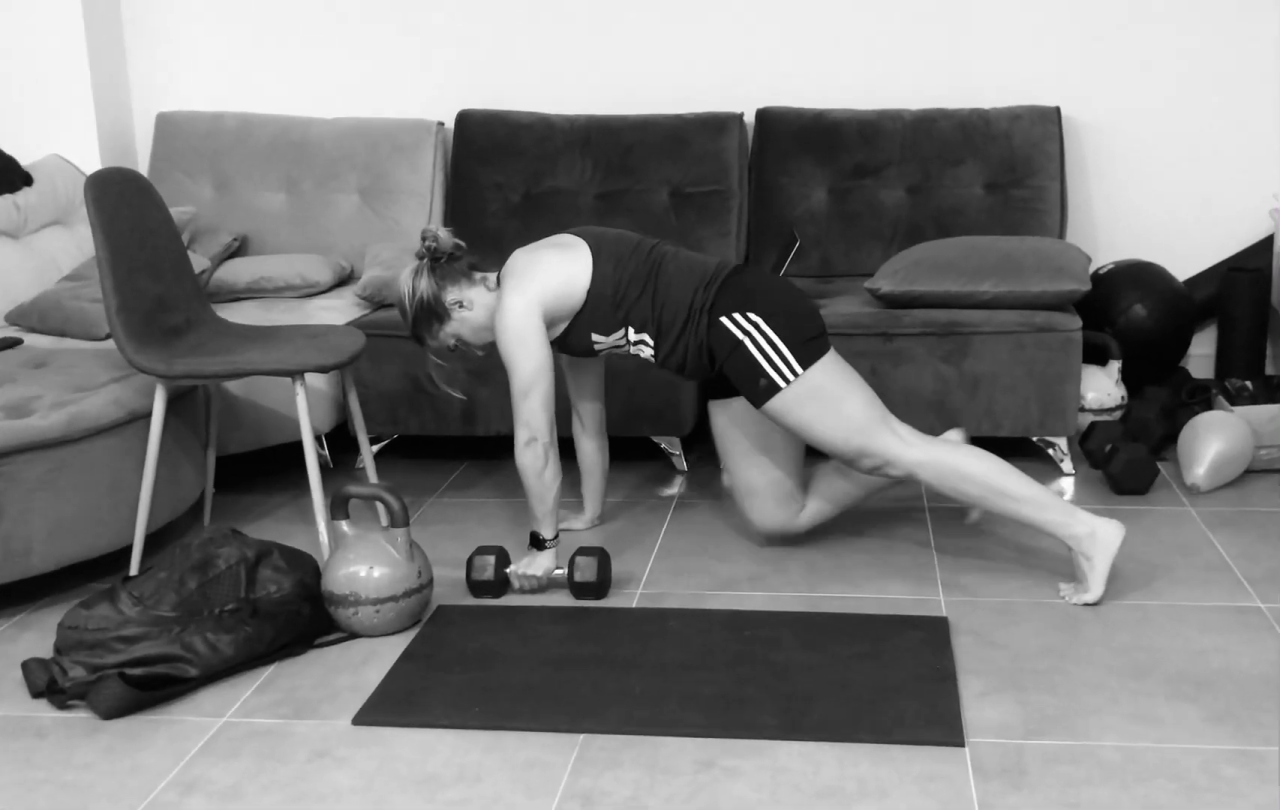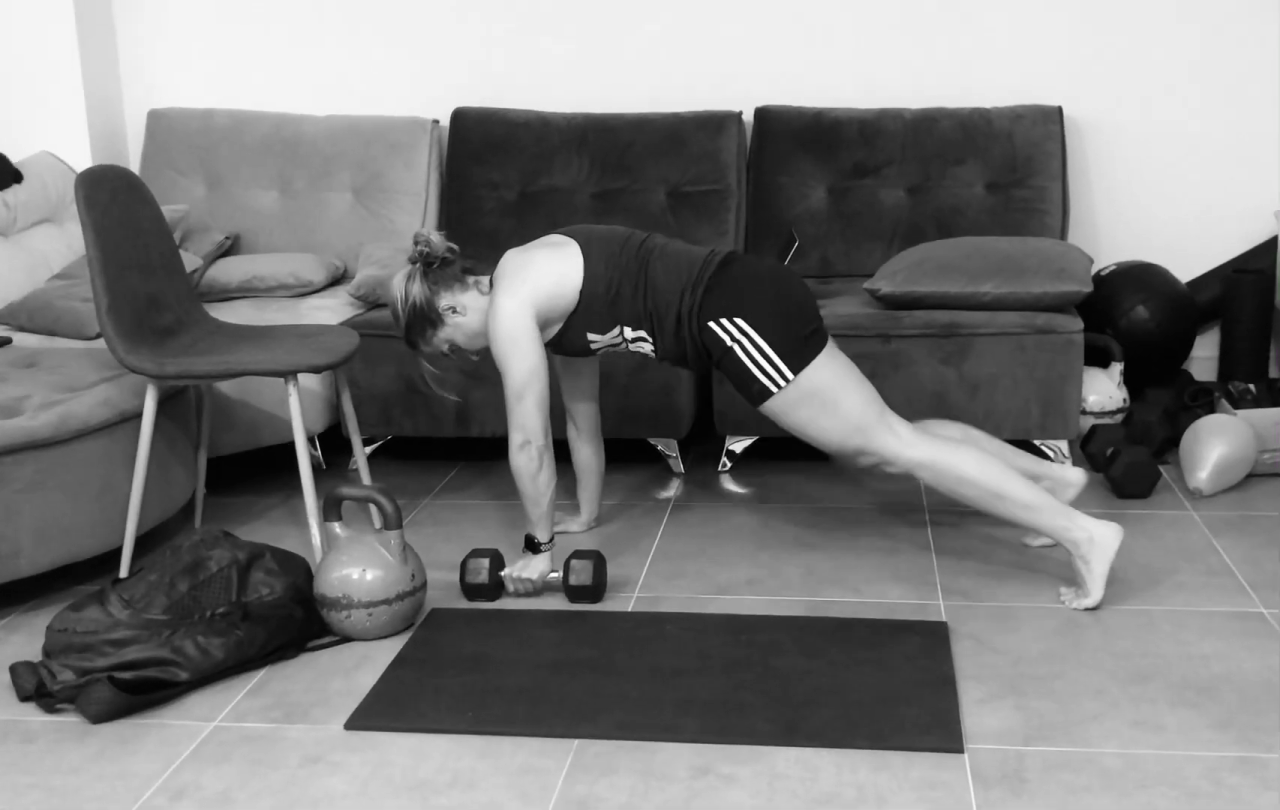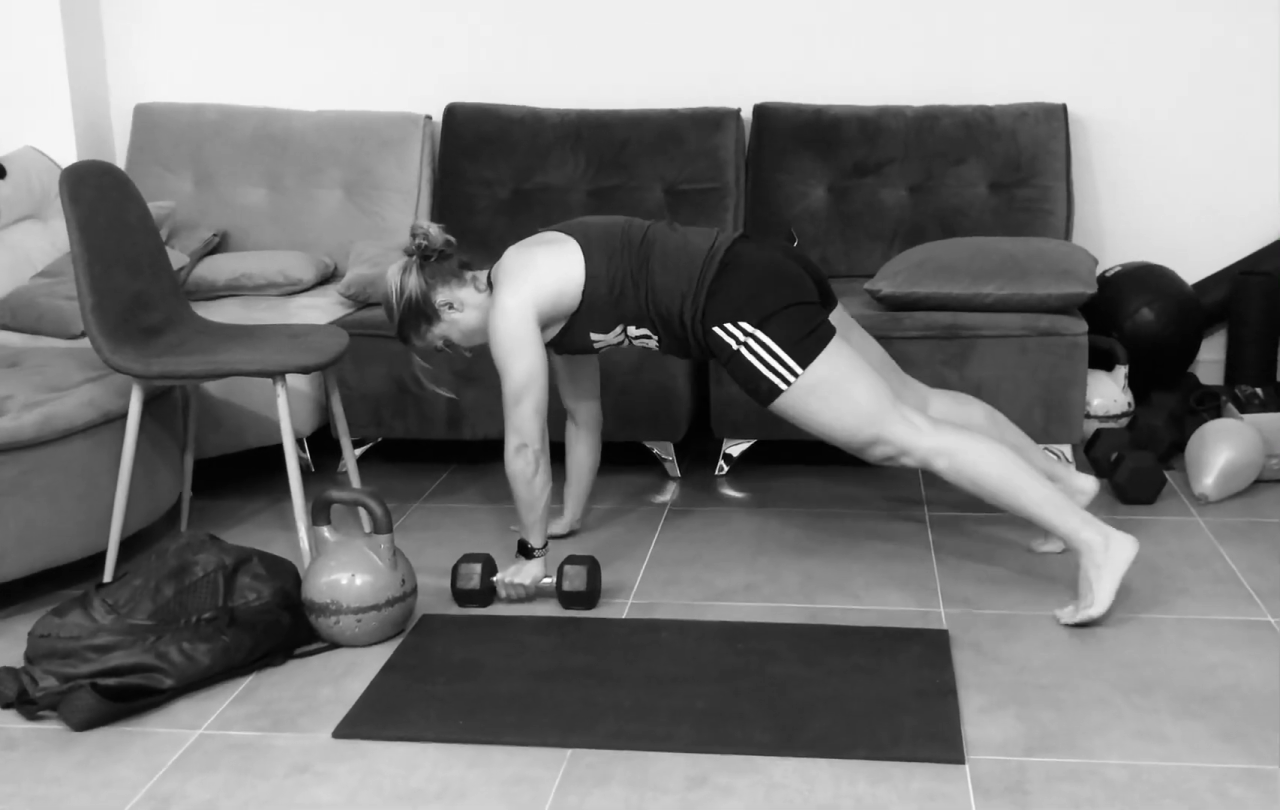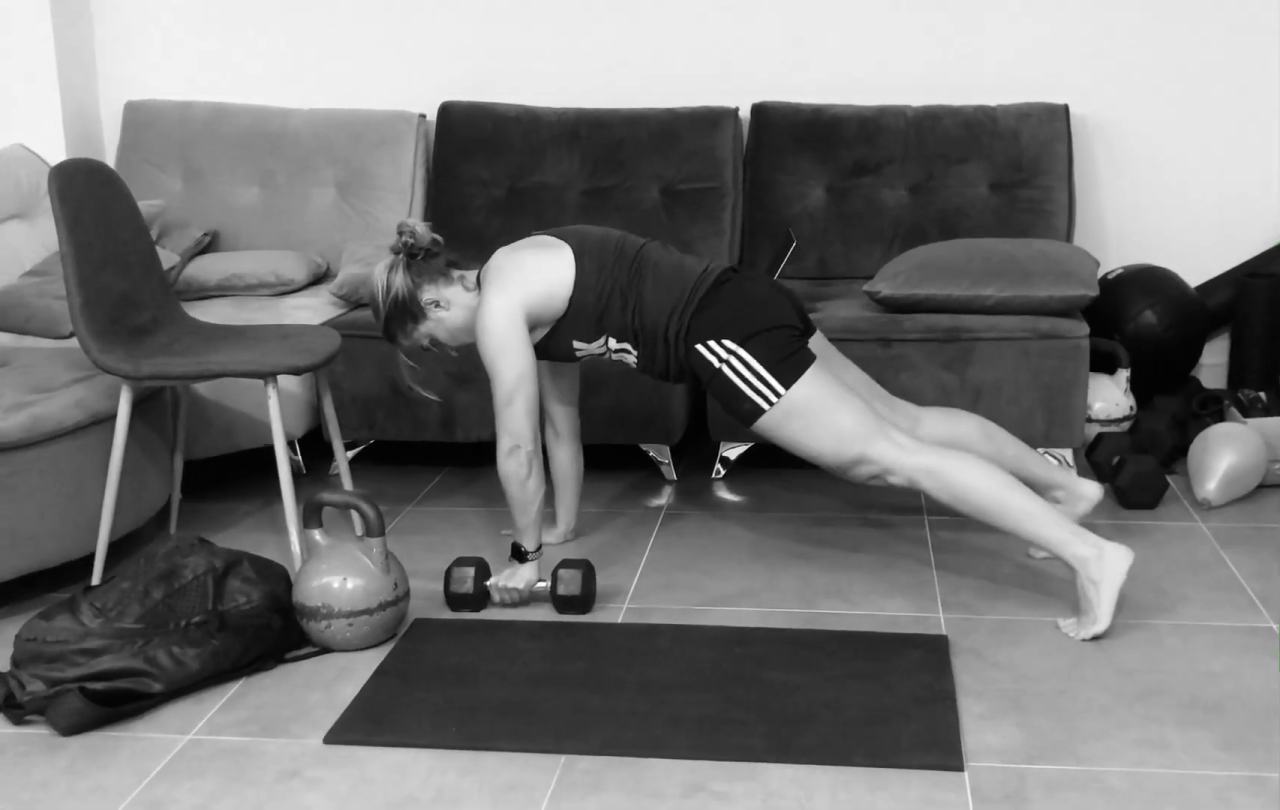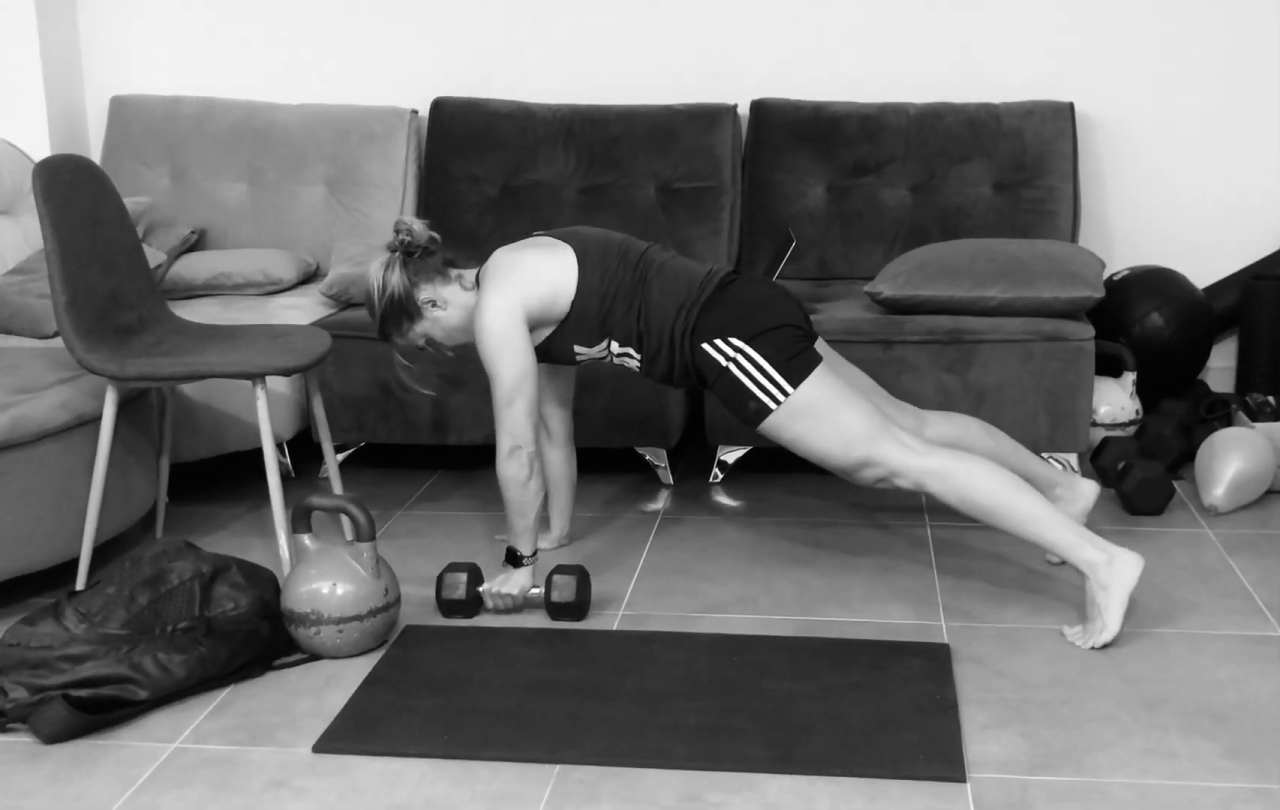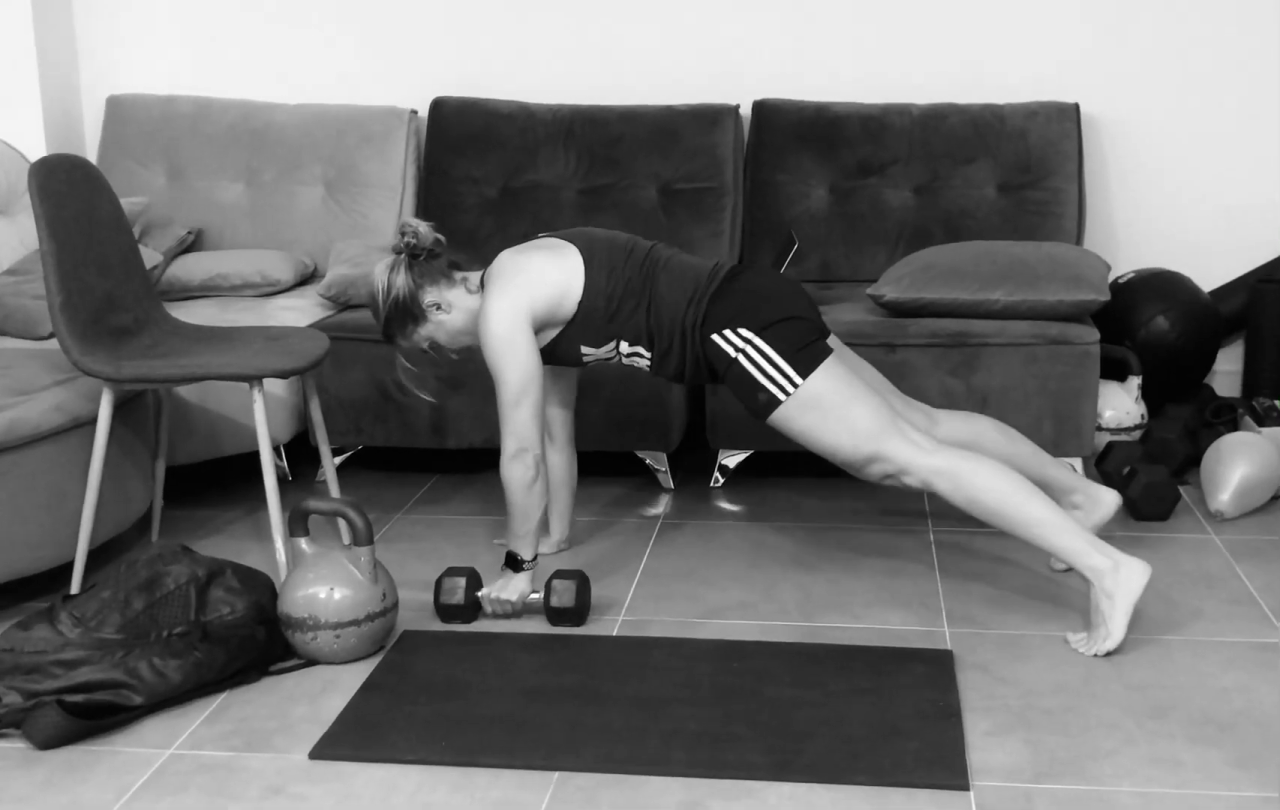
dt=0.3s
person 1, frame 1
left shoulder: (516, 302)
right shoulder: (549, 293)
left elbow: (533, 438)
right elbow: (588, 407)
left wrist: (542, 541)
right wrist: (589, 512)
left hip: (745, 320)
right hip: (733, 339)
left knee: (890, 446)
right knee: (779, 514)
left ankle: (1085, 531)
right ankle: (917, 465)
person 1, frame 2
left shoulder: (508, 306)
right shoulder: (542, 289)
left elbow: (529, 442)
right elbow: (582, 409)
left wrist: (537, 545)
right wrist: (586, 515)
left hip: (739, 309)
right hip: (749, 291)
left knee: (888, 444)
right knee: (884, 432)
left ankle: (1083, 533)
right ankle: (1051, 477)
person 1, frame 3
left shoulder: (509, 305)
right shoulder: (540, 285)
left elbow: (525, 445)
right elbow: (583, 408)
left wrist: (530, 550)
right wrist: (568, 516)
left hip: (743, 304)
right hip: (760, 270)
left knee: (900, 435)
right knee: (911, 402)
left ankle: (1097, 540)
right ankle: (1068, 484)
person 1, frame 4
left shoulder: (497, 305)
right shoulder: (527, 285)
left elbow: (517, 445)
right elbow: (560, 416)
left wrist: (525, 554)
right wrist: (563, 526)
left hip: (724, 331)
right hip: (742, 307)
left knee: (888, 455)
right knee: (902, 419)
left ankle: (1092, 556)
right ankle: (1066, 487)
person 1, frame 5
left shoulder: (496, 306)
right shoulder: (525, 284)
left elbow: (517, 447)
right elbow: (553, 418)
left wrist: (519, 561)
right wrist: (557, 529)
left hip: (729, 332)
right hip: (741, 313)
left knee: (895, 459)
right knee: (905, 422)
left ankle: (1101, 561)
right ankle: (1064, 489)
person 1, frame 6
left shoulder: (501, 309)
right shoulder: (527, 286)
left elbow: (522, 452)
right elbow: (556, 424)
left wrist: (517, 565)
right wrist: (555, 534)
left hip: (741, 325)
right hip: (750, 315)
left knee: (903, 456)
right knee: (917, 422)
left ankle: (1108, 570)
right ankle: (1084, 493)
